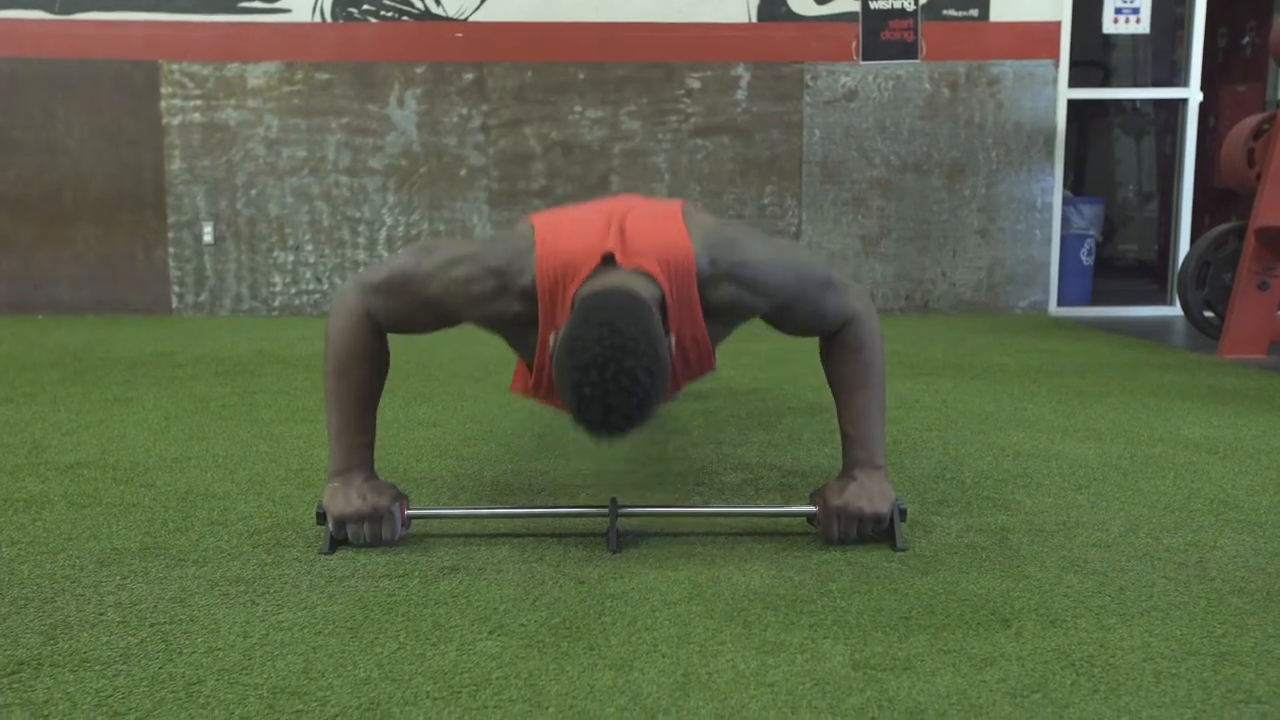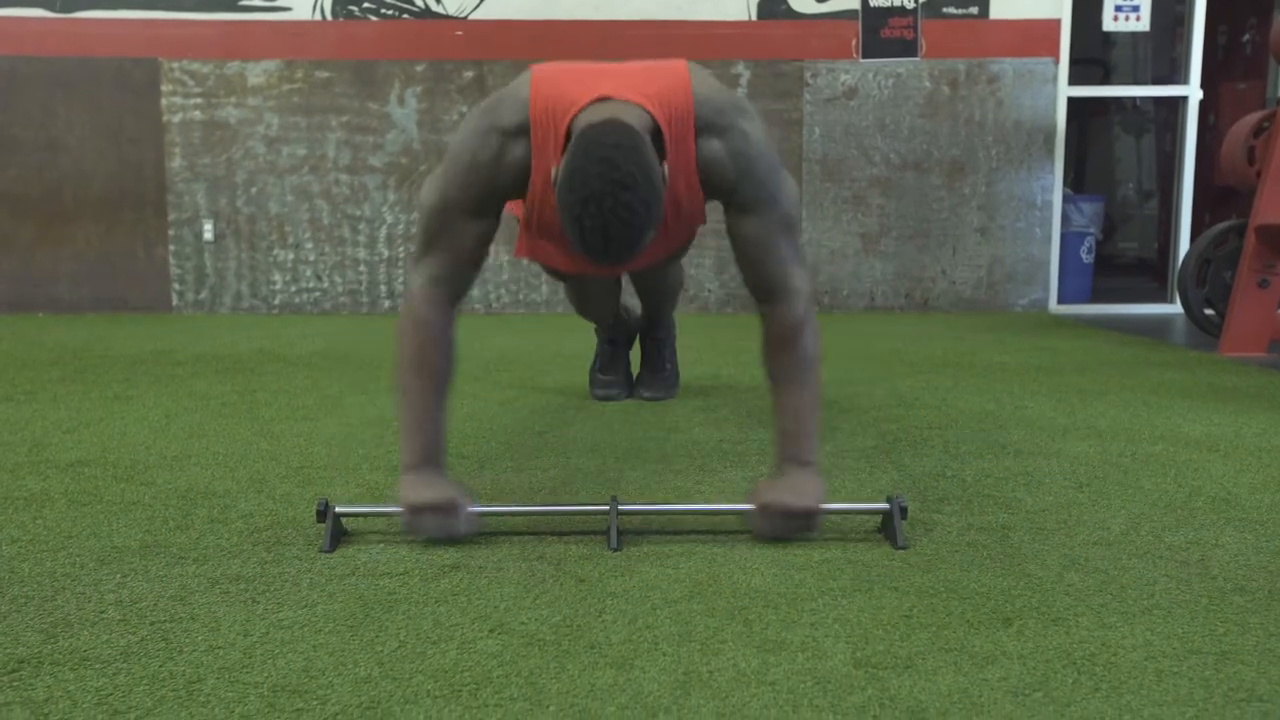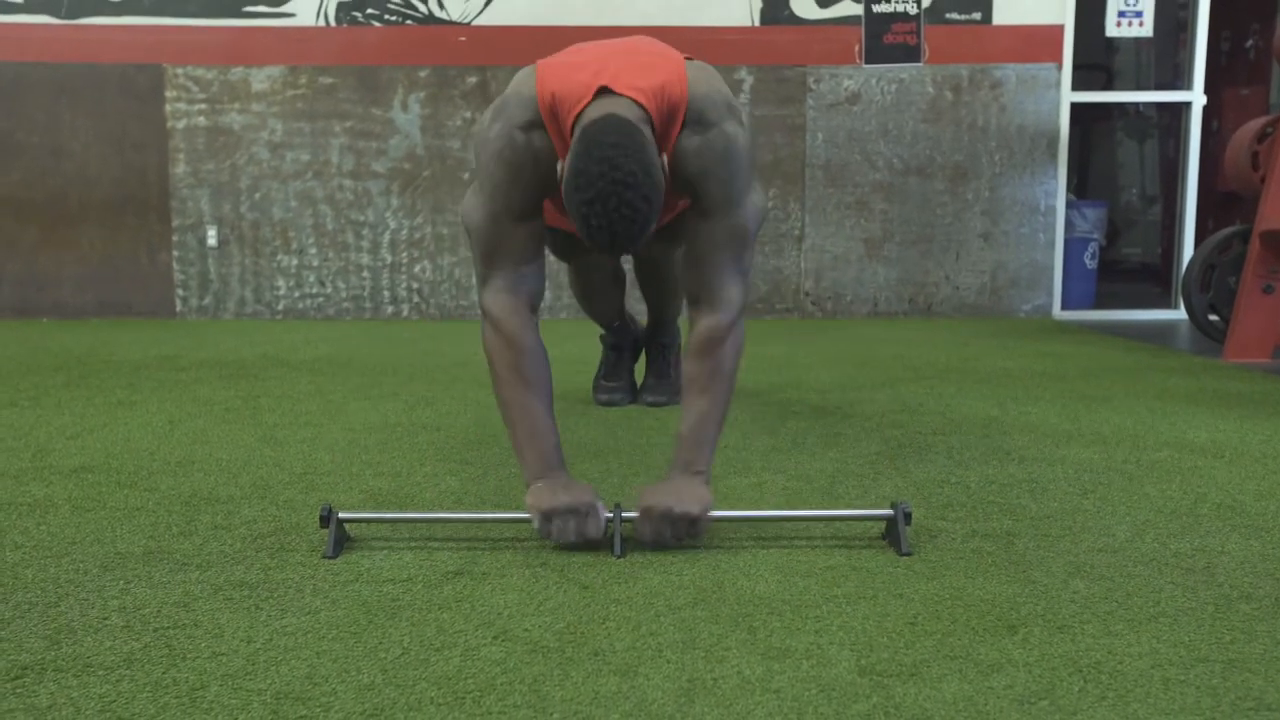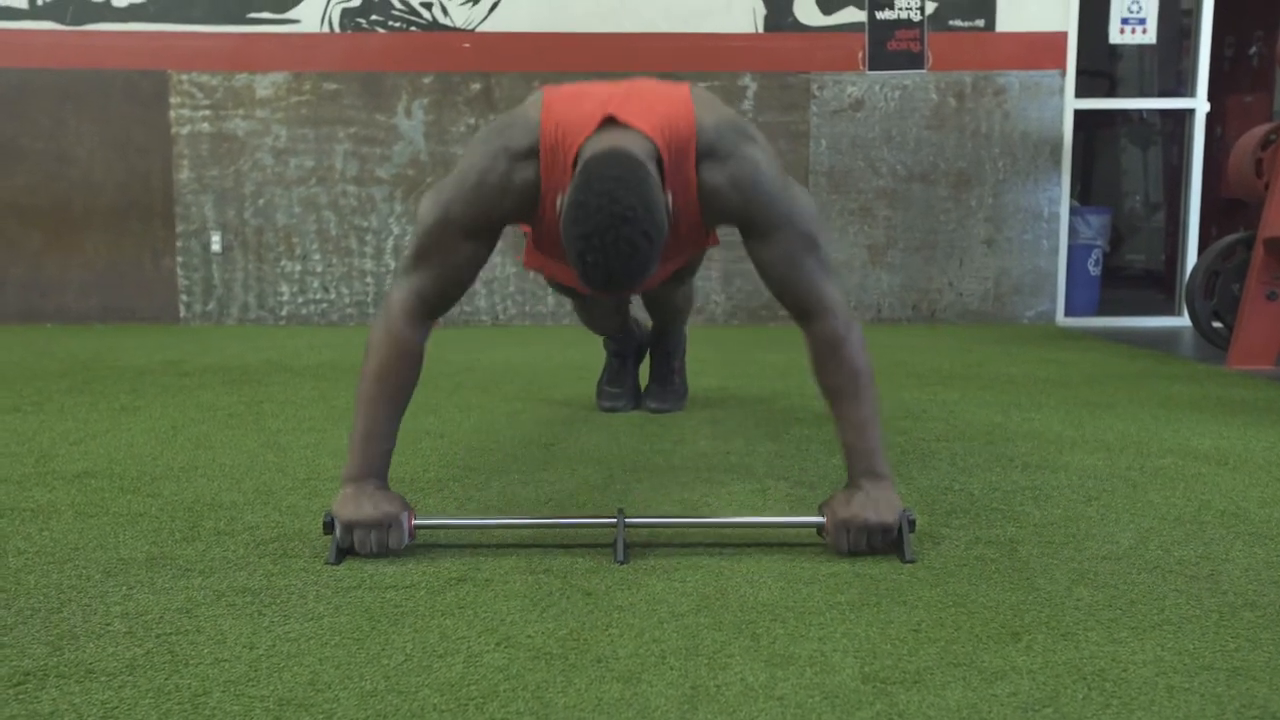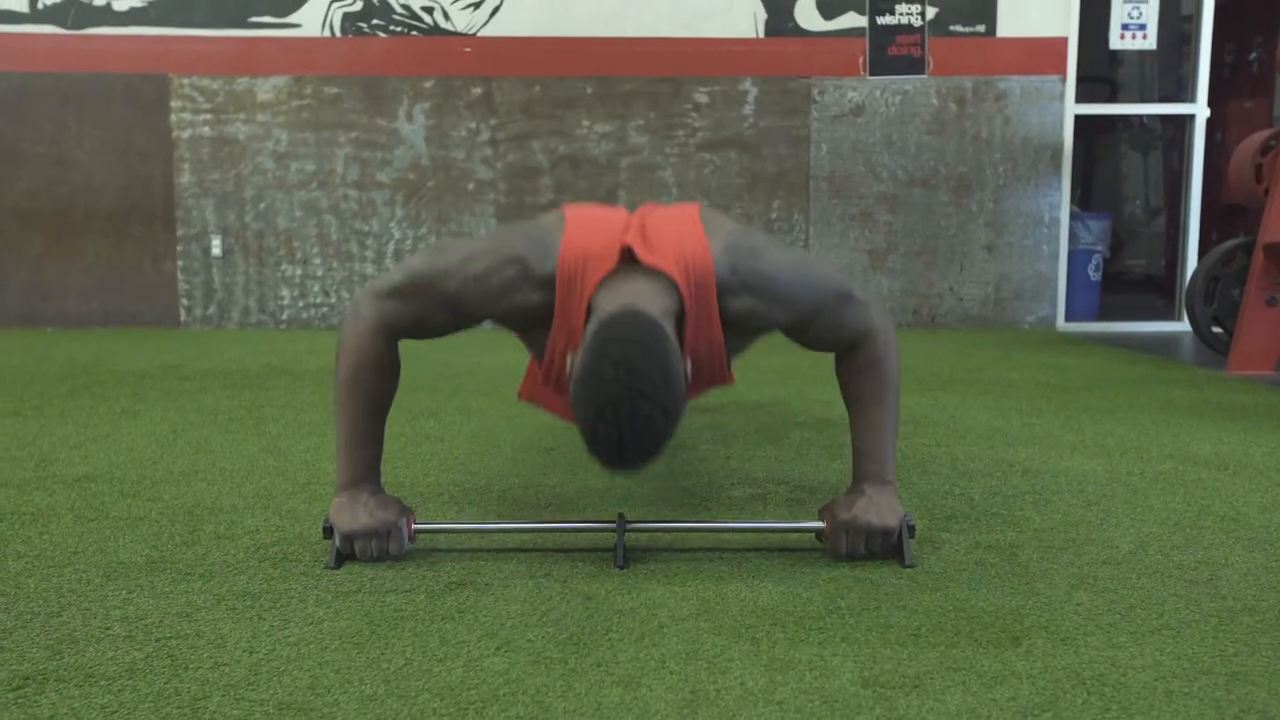
dt=0.3s
person 1, frame 1
left shoulder: (724, 271)
right shoulder: (507, 280)
left elbow: (852, 314)
right elbow: (354, 307)
left wrist: (866, 469)
right wrist: (349, 475)
left hip: (672, 271)
right hip: (555, 275)
person 1, frame 2
left shoulder: (722, 137)
right shoulder: (501, 139)
left elbow: (784, 295)
right elbow: (431, 290)
left wrist: (796, 462)
right wrist: (421, 464)
left ankle: (658, 333)
right ankle: (612, 333)
person 1, frame 3
left shoulder: (709, 131)
right shoulder: (516, 133)
left elbow: (720, 304)
right elbow: (504, 301)
left wrist: (690, 473)
right wrist: (545, 476)
left hip: (673, 137)
left ankle: (664, 338)
right ankle: (618, 337)
person 1, frame 4
left shoulder: (729, 166)
right shoulder: (506, 165)
left elbow: (822, 310)
right elbow: (411, 306)
left wrist: (871, 474)
right wrist: (363, 476)
left ankle: (668, 346)
right ankle: (622, 343)
person 1, frame 5
left shoulder: (736, 285)
right shoulder: (529, 278)
left elbow: (869, 330)
right elbow: (370, 314)
left wrist: (875, 479)
right wrist: (355, 483)
